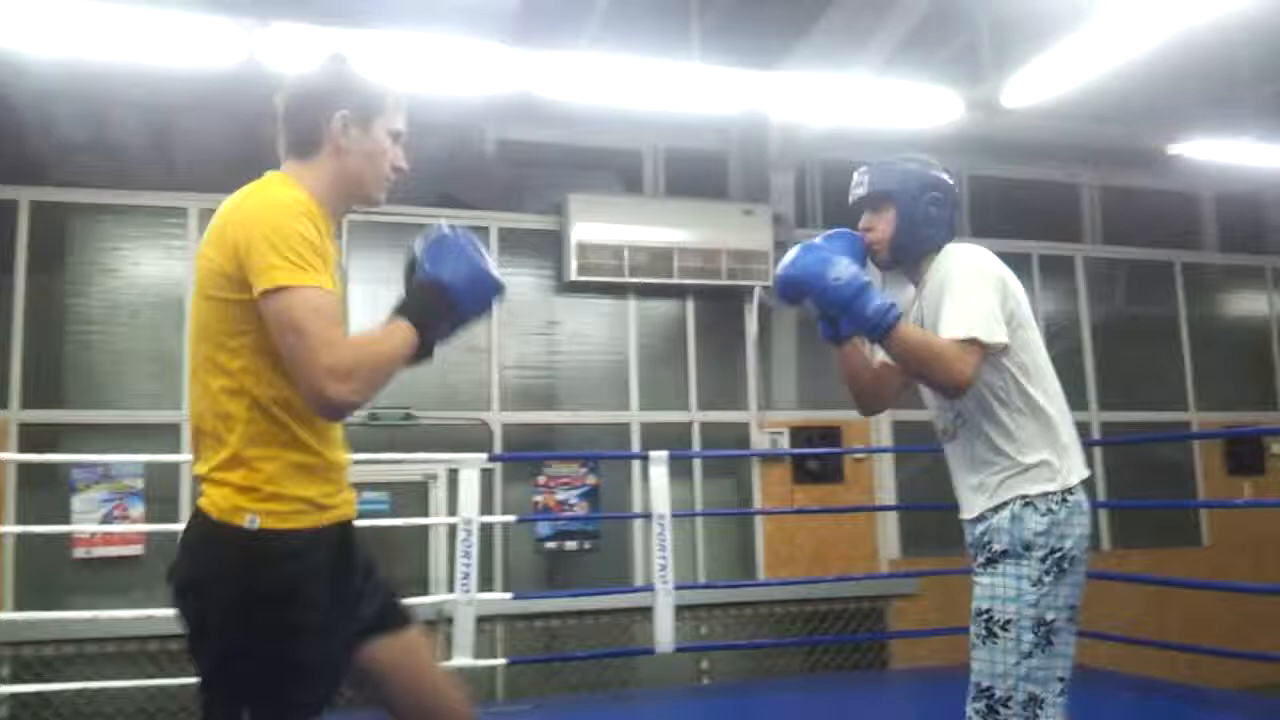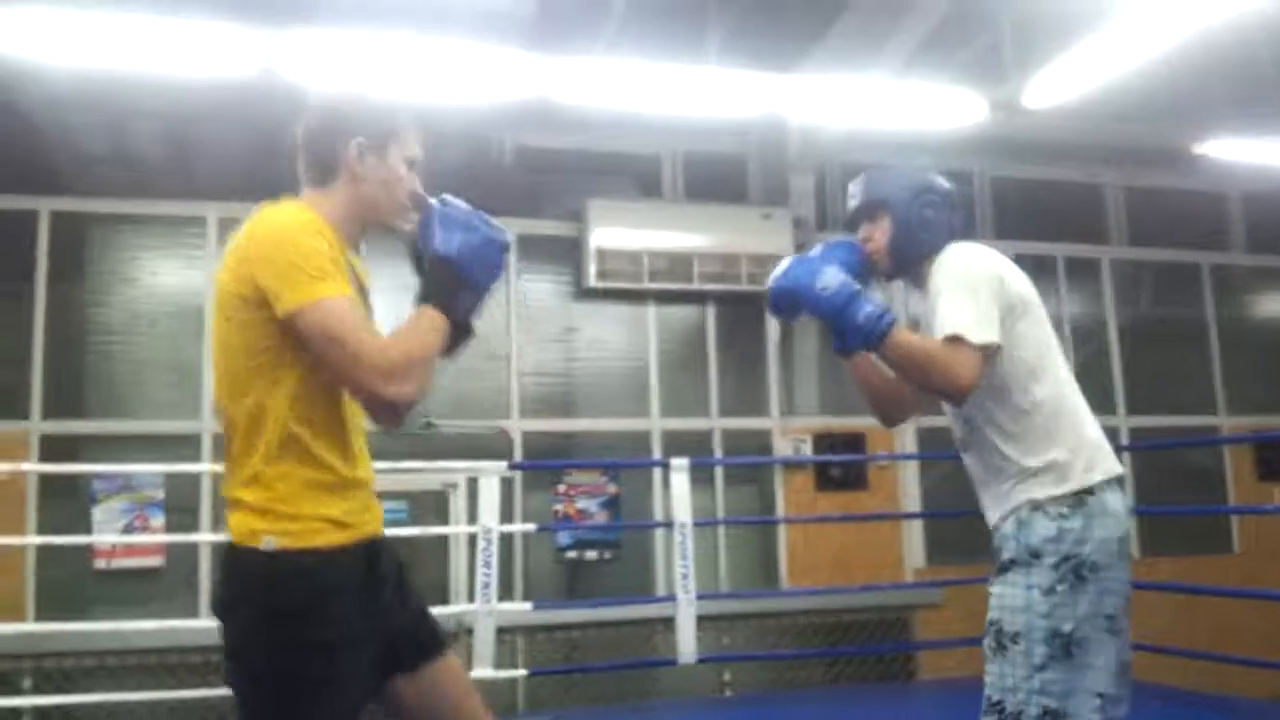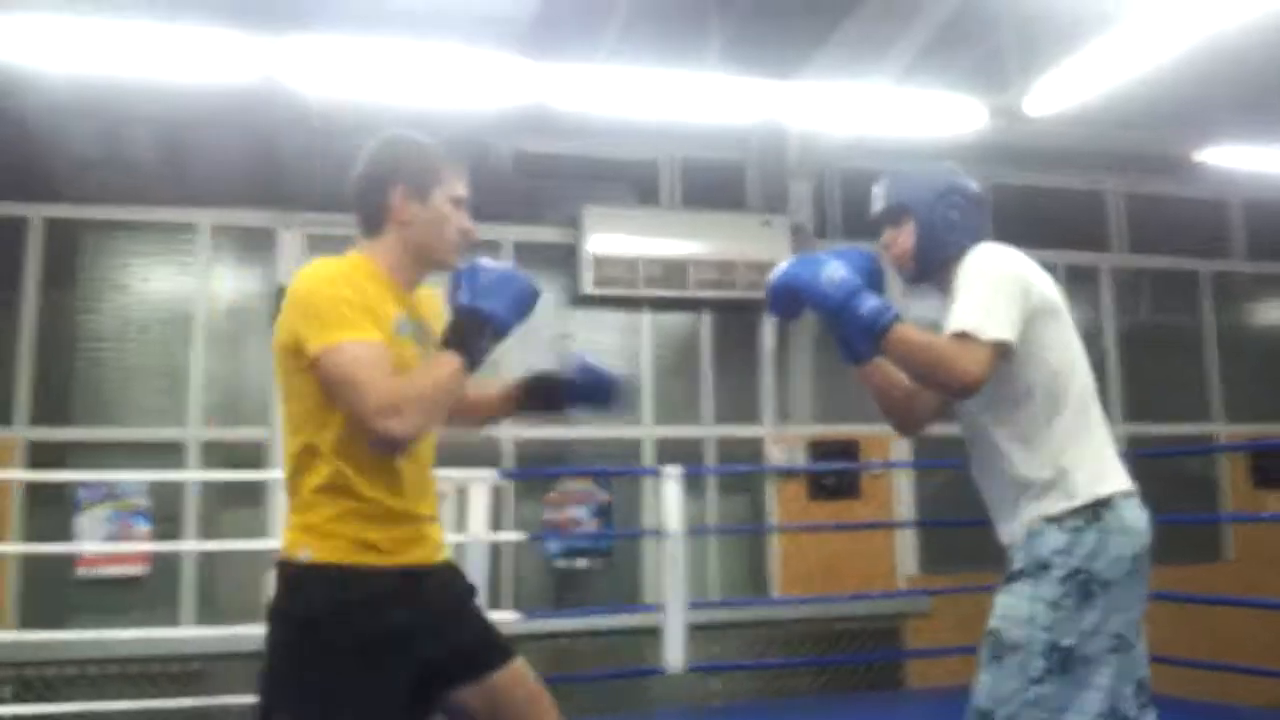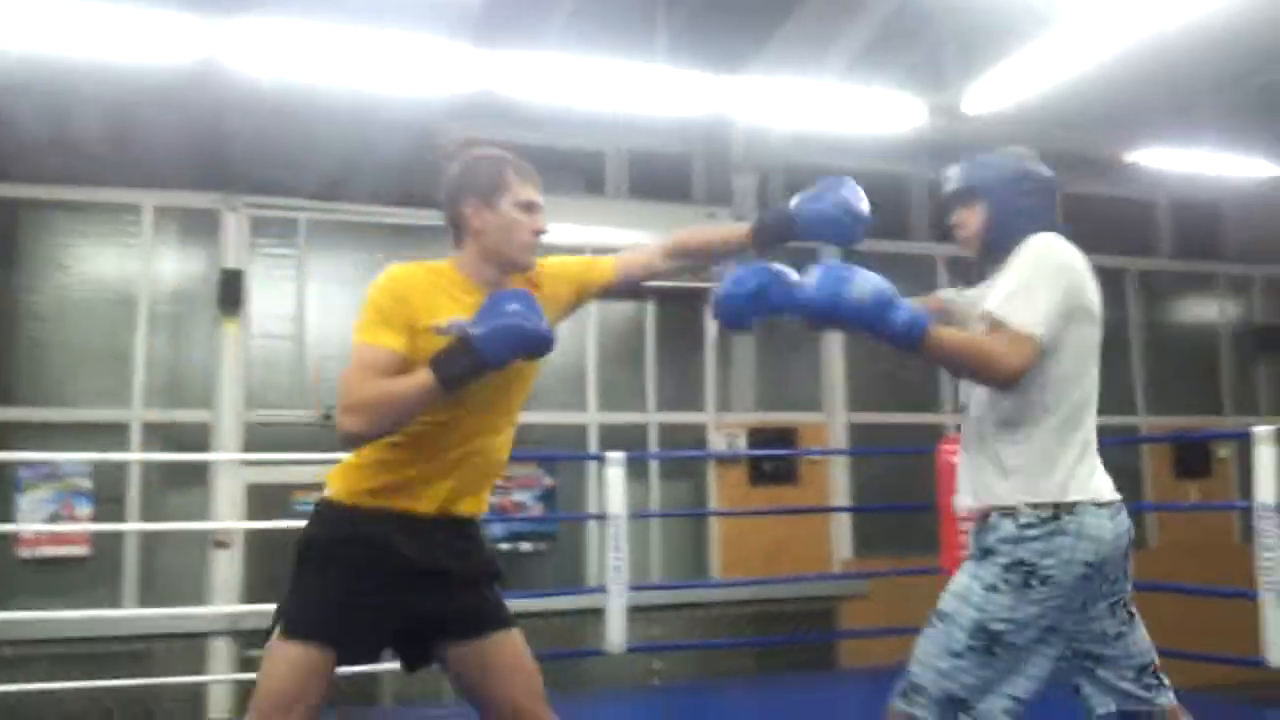
dt=0.2s
person 1, frame 1
left shoulder: (301, 224)
right shoulder: (274, 214)
right elbow: (335, 385)
left wrist: (419, 322)
right wrist: (425, 312)
left hip: (316, 535)
right hip: (266, 545)
person 1, frame 2
left shoulder: (334, 260)
right shoulder: (286, 238)
right elbow: (389, 385)
left wrist: (448, 316)
right wrist: (447, 285)
left hip: (354, 555)
right hip: (290, 566)
person 1, frame 3
left shoulder: (441, 293)
right shoulder: (328, 289)
right elbow: (395, 420)
left wrist: (537, 392)
right wrist: (469, 335)
left hip: (419, 576)
right hip: (339, 584)
person 1, frame 4
left shoulder: (548, 283)
right shoulder: (402, 289)
left elbow: (668, 254)
right elbow: (355, 419)
left wrist: (771, 227)
right wrist: (459, 360)
left hip: (448, 536)
right hip: (359, 526)
person 2, frame 1
left shoulder: (965, 265)
right shoulder: (930, 295)
left elbow: (956, 373)
right elbow: (873, 396)
left wrist: (860, 301)
right wrist: (838, 320)
left hip: (1033, 509)
right hip: (1009, 513)
person 2, frame 2
left shoulder: (964, 264)
right shoulder: (947, 291)
left elbow: (957, 379)
right elbow: (893, 407)
left wrist: (853, 310)
right wrist: (846, 330)
left hip: (1058, 514)
right hip: (1066, 514)
person 2, frame 3
left shoulder: (992, 265)
right shoulder: (977, 291)
left elbow: (963, 374)
right elbow: (912, 415)
left wrist: (853, 306)
right wrist: (853, 335)
left hip: (1073, 527)
right hip: (1093, 523)
person 2, frame 4
left shoulder: (1048, 256)
right shoulder: (1009, 282)
left elbow: (1004, 363)
right elbow: (926, 317)
left wrist: (890, 313)
right wrist: (800, 292)
left hip: (1039, 527)
right hip: (1083, 522)
